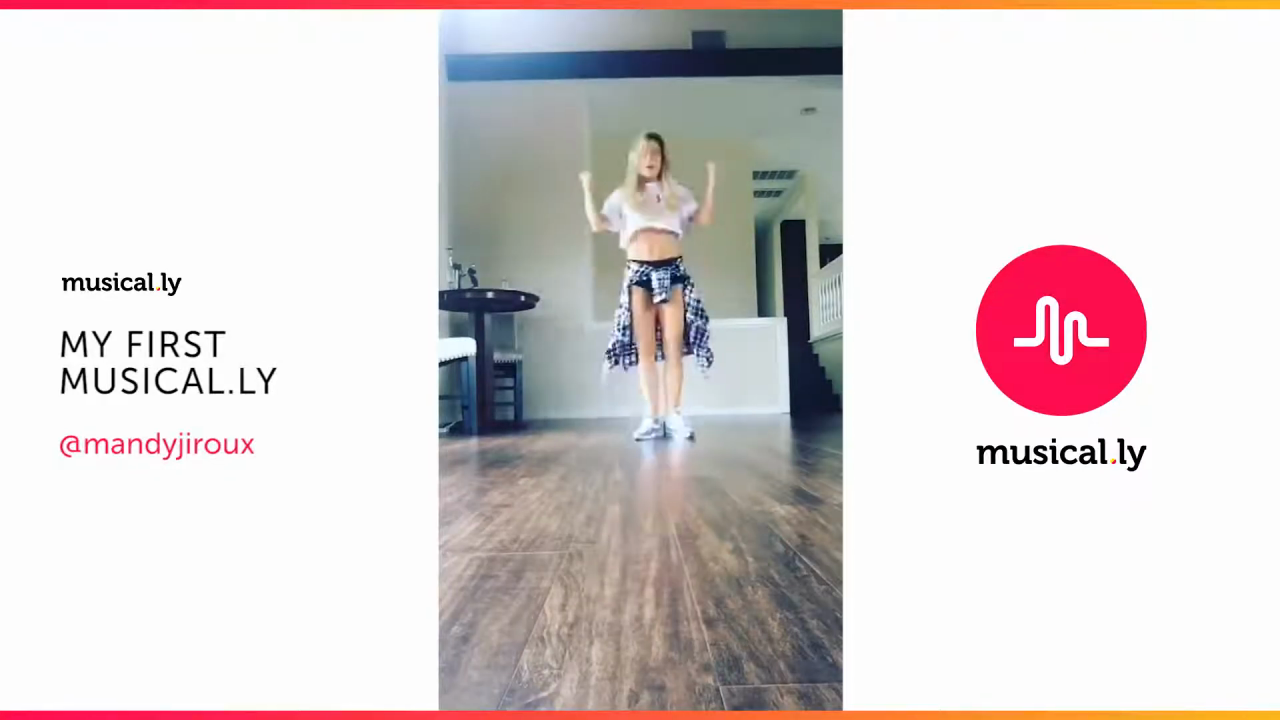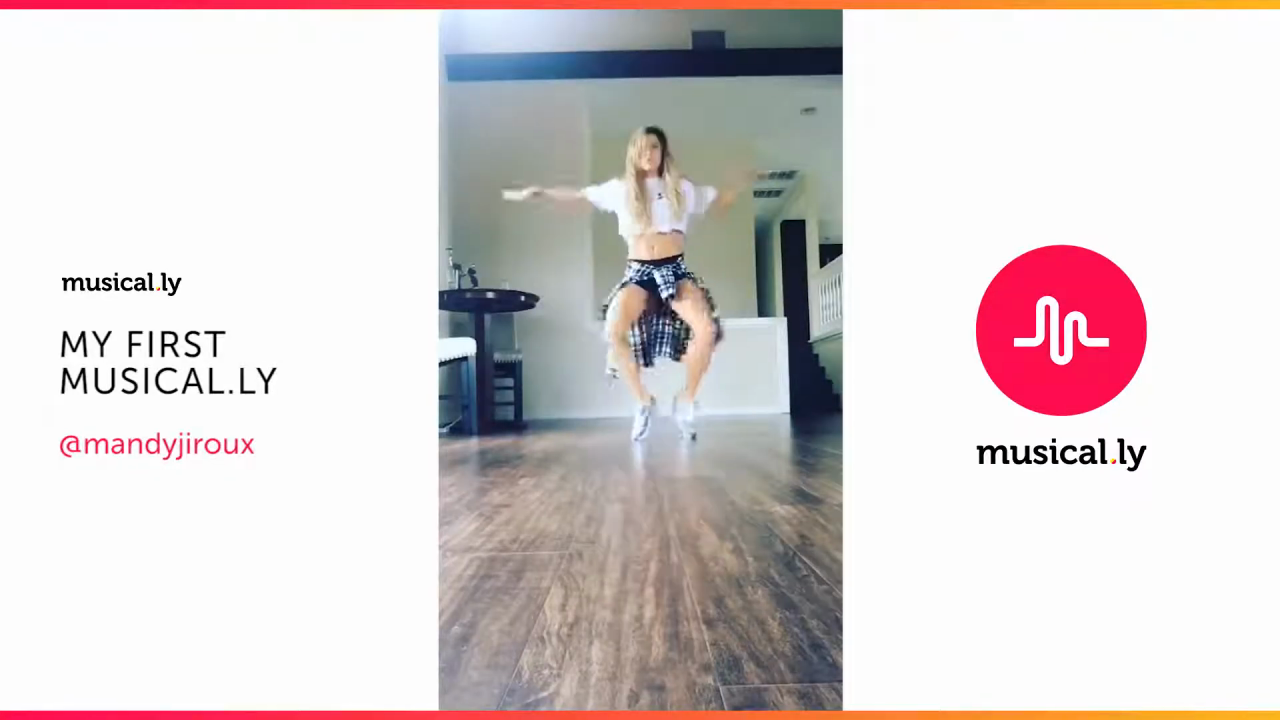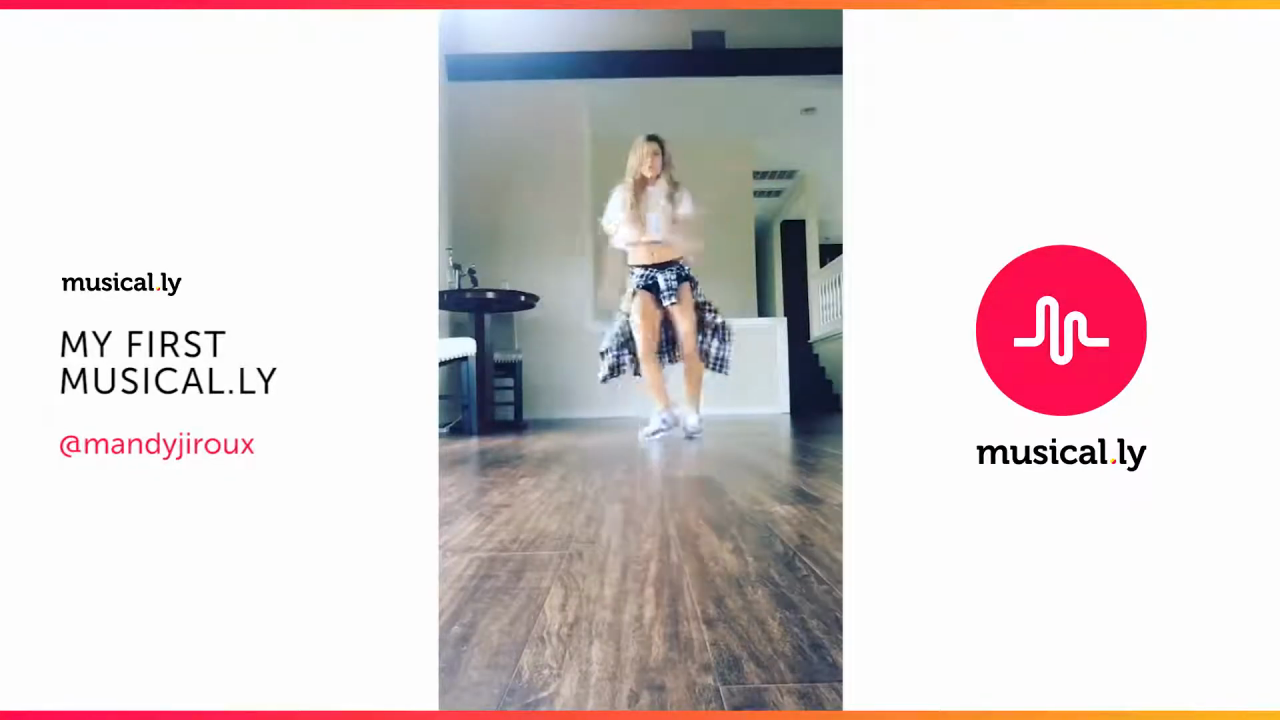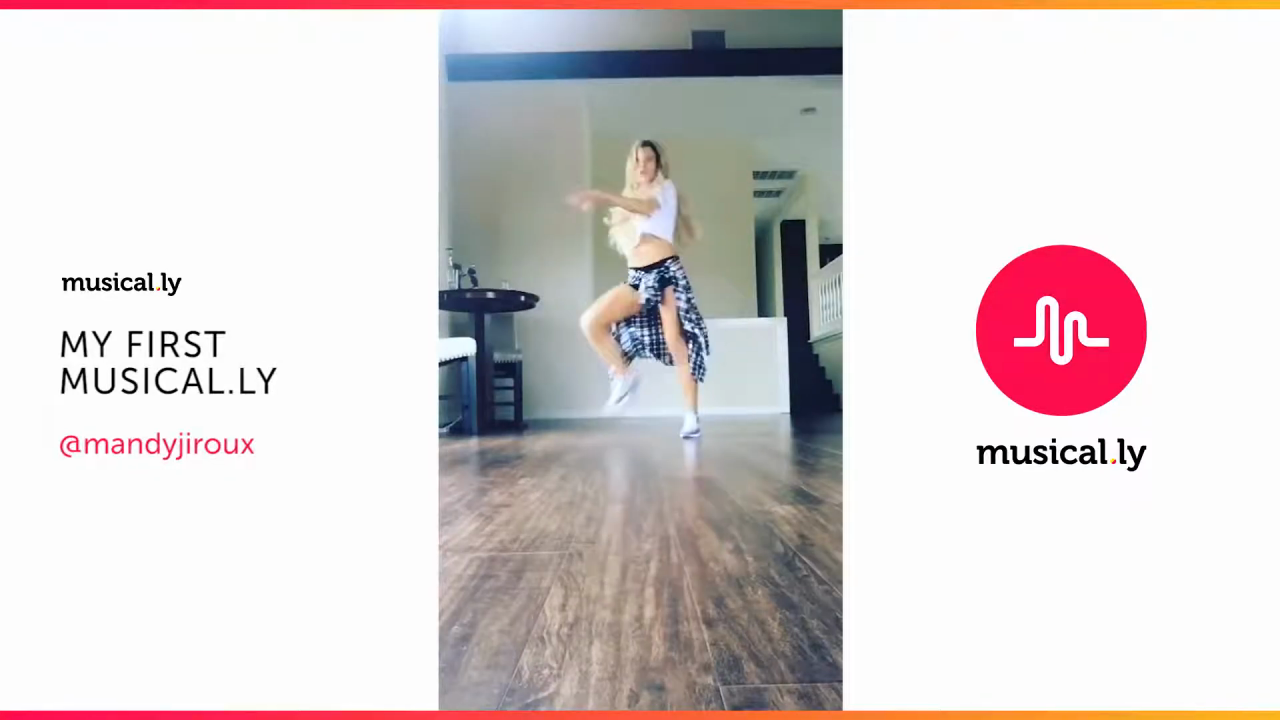
dt=0.3s
person 1, frame 1
left shoulder: (677, 192)
right shoulder: (623, 195)
left elbow: (704, 218)
right elbow: (599, 225)
left wrist: (710, 182)
right wrist: (587, 190)
left hip: (672, 270)
right hip: (638, 272)
left knee: (673, 344)
right knee: (644, 346)
left ankle: (673, 415)
right ankle: (653, 417)
person 1, frame 2
left shoulder: (679, 187)
right shoulder: (620, 188)
left elbow: (719, 201)
right elbow: (578, 196)
left wrist: (743, 182)
right wrist: (538, 192)
left hip: (674, 269)
right hip: (639, 272)
left knee: (705, 330)
right knee: (613, 333)
left ankle: (686, 400)
right ankle: (643, 401)
person 1, frame 3
left shoulder: (677, 193)
right shoulder: (623, 194)
left elbow: (687, 226)
right elbow: (612, 231)
left hip: (675, 272)
right hip: (641, 277)
left knee: (688, 344)
right knee: (645, 344)
left ankle: (693, 415)
right ankle: (665, 413)
person 1, frame 4
left shoulder: (665, 188)
right shoulder: (630, 201)
left elbow: (645, 205)
left wrist: (605, 198)
left hip: (665, 271)
right hip: (637, 278)
left knee: (676, 343)
right knee: (591, 322)
left ankle: (691, 416)
right ankle: (623, 375)
